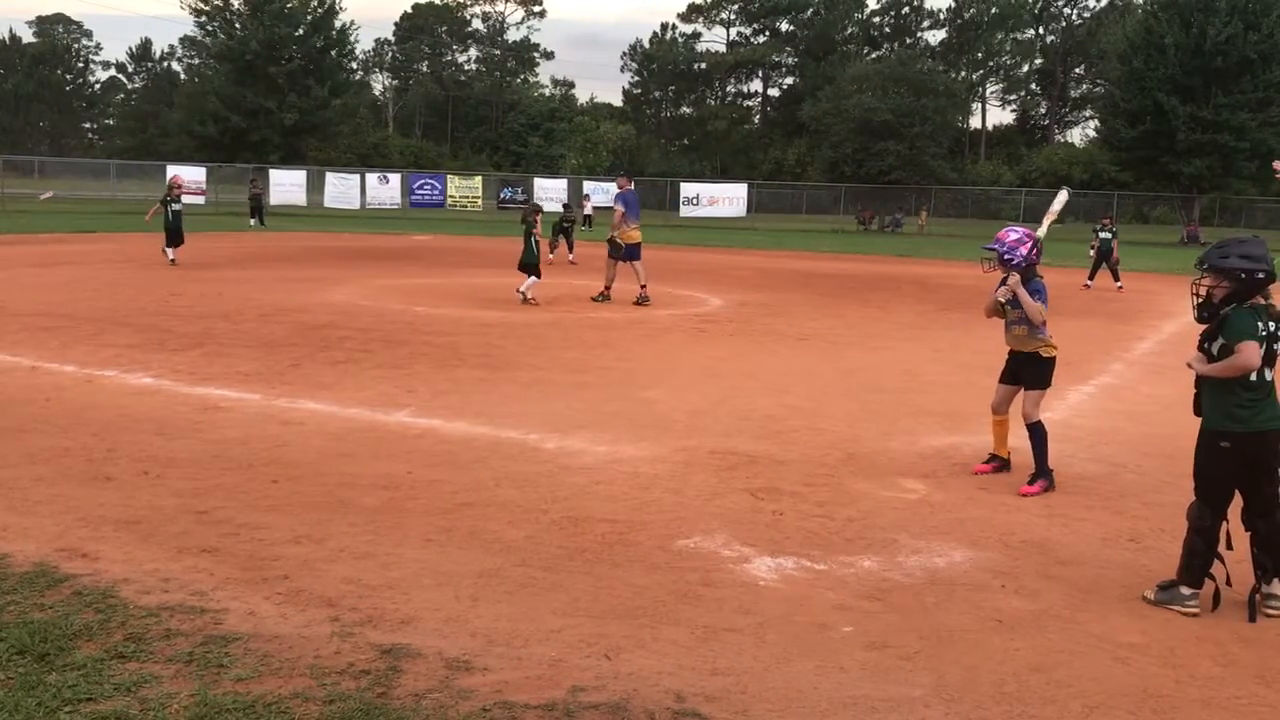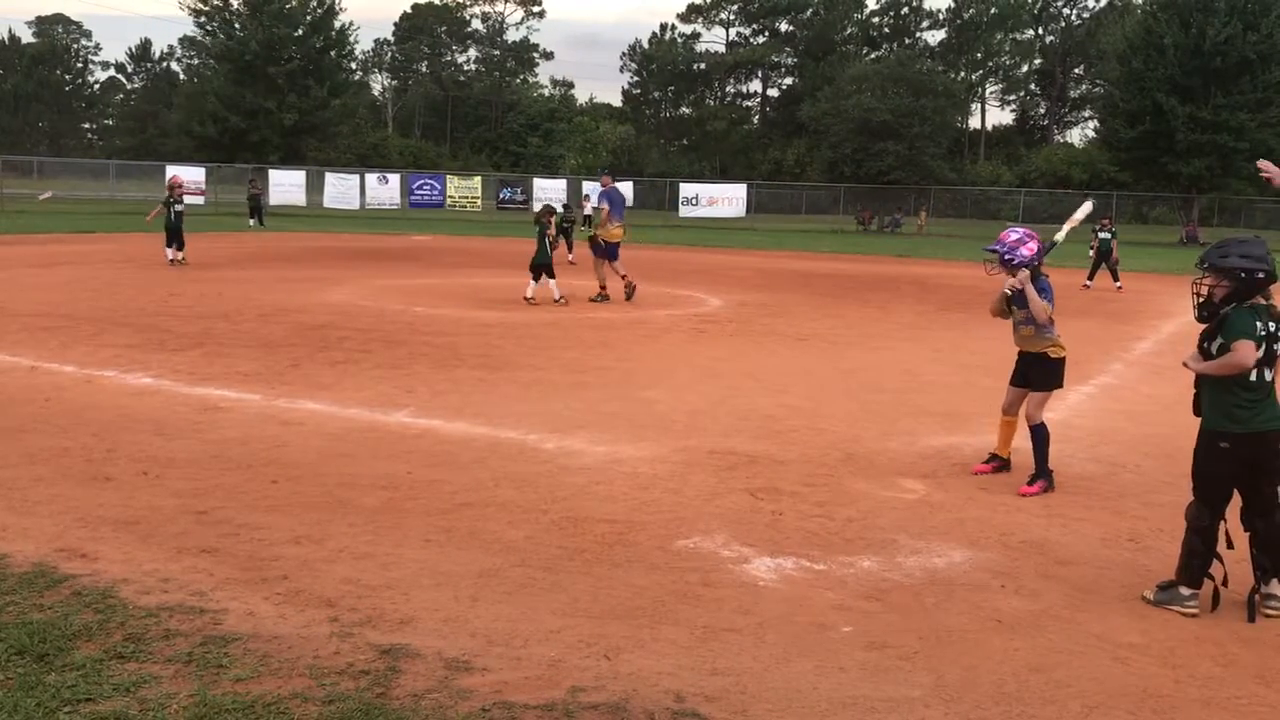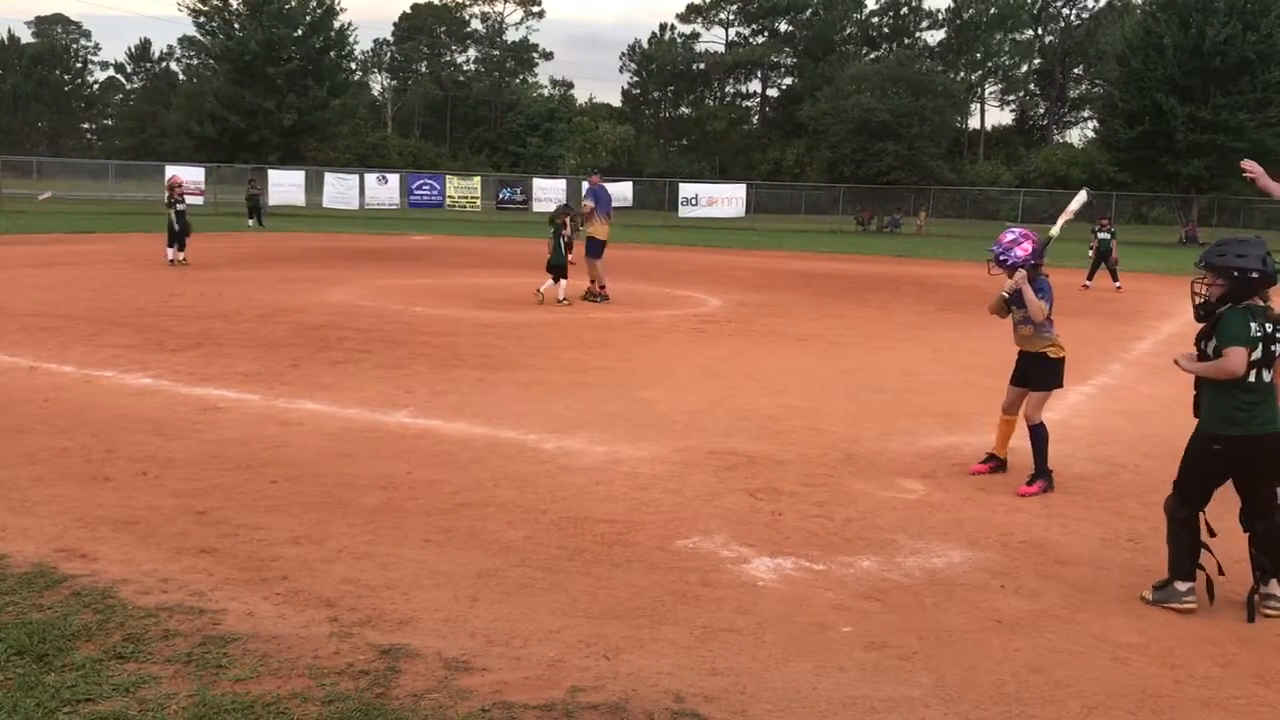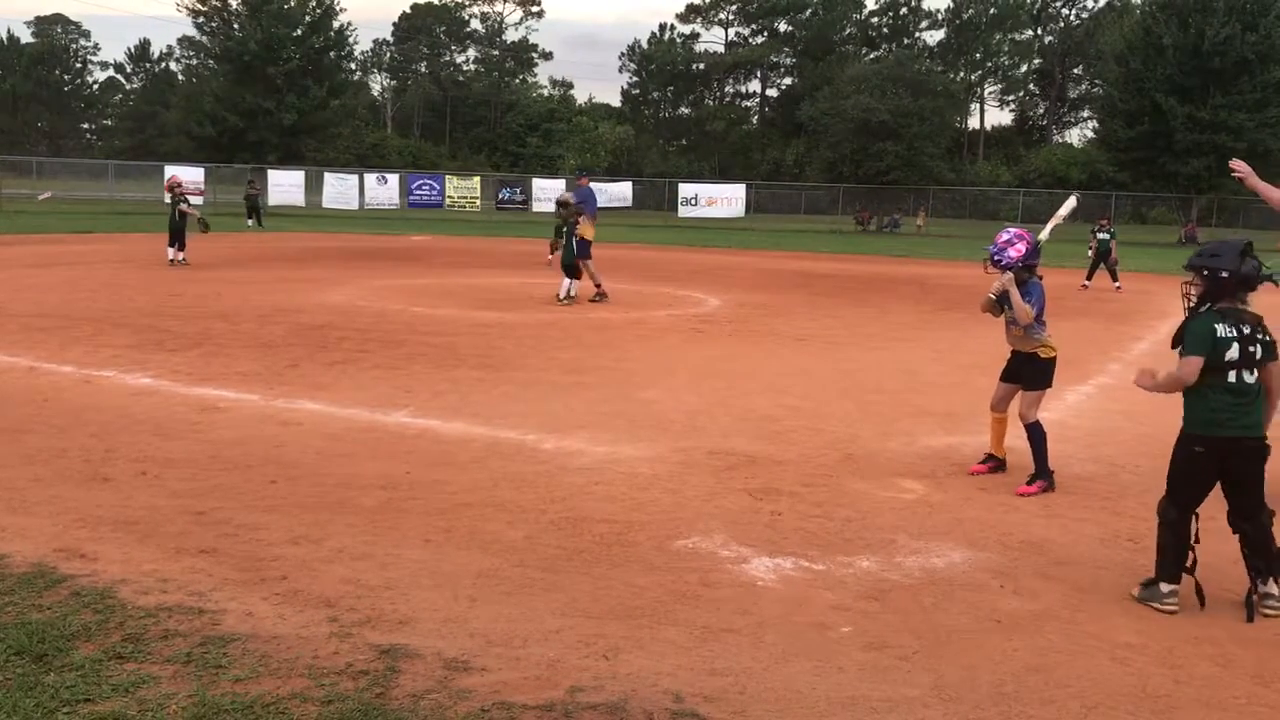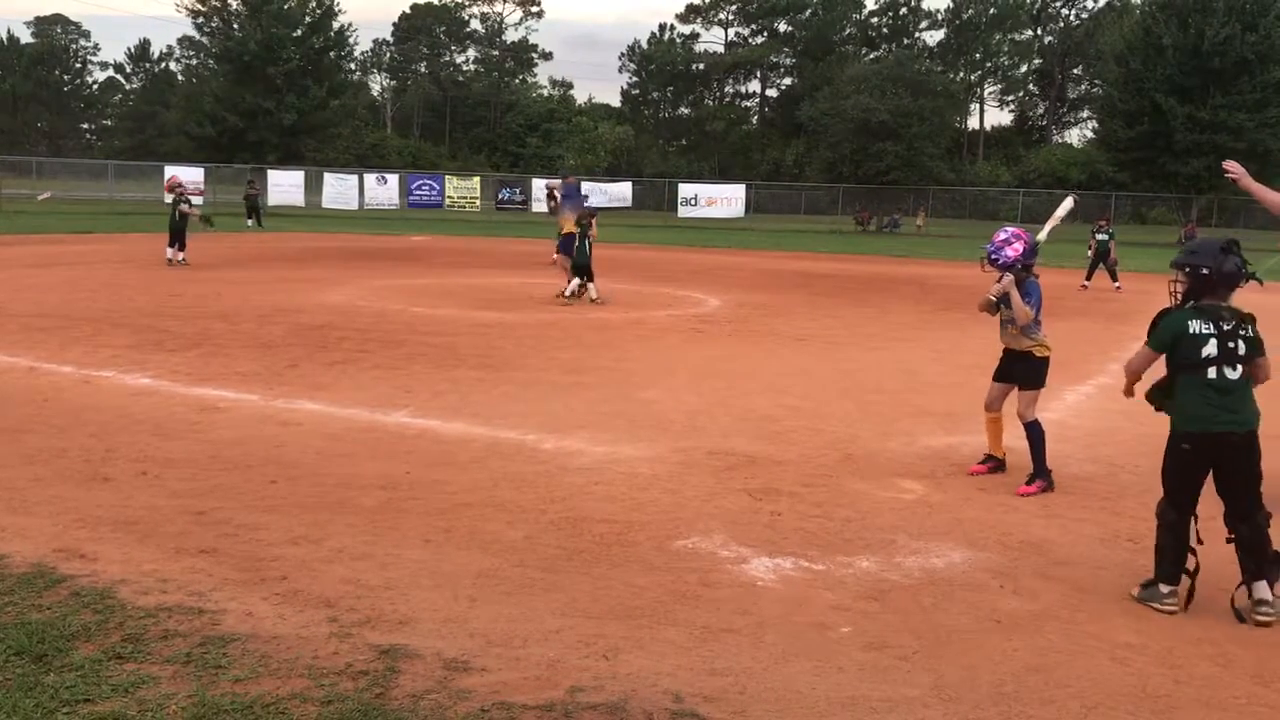
dt=0.2s
person 1, frame 1
left shoulder: (1237, 317)
left elbow: (1249, 360)
left wrist: (1205, 367)
left hip: (1227, 432)
left knee: (1208, 510)
left ankle: (1187, 588)
person 1, frame 2
left shoulder: (1237, 317)
left elbow: (1244, 359)
left wrist: (1199, 365)
left hip: (1226, 432)
left knee: (1205, 510)
left ankle: (1186, 589)
person 1, frame 3
left shoulder: (1232, 319)
left elbow: (1232, 367)
left wrist: (1191, 364)
left hip: (1221, 432)
left knee: (1183, 502)
left ankle: (1181, 584)
person 1, frame 4
left shoulder: (1202, 323)
left elbow: (1186, 377)
left wrist: (1152, 382)
left hip: (1205, 434)
left knee: (1177, 508)
left ankle: (1166, 587)
person 1, frame 5
left shoulder: (1178, 320)
right shoulder: (1245, 323)
left elbow: (1137, 365)
left wrist: (1129, 383)
left hip: (1193, 431)
right hip: (1242, 431)
left knee: (1175, 509)
right knee: (1247, 512)
left ankle: (1165, 587)
person 2, frame 1
left shoulder: (1035, 285)
right shoulder: (1007, 282)
left elbow: (1038, 318)
right elbow: (989, 313)
left wrist: (1019, 289)
right wrist: (997, 297)
left hip: (1039, 356)
right hip: (1016, 354)
left knee: (1029, 413)
right knee: (998, 406)
left ankle: (1043, 475)
right ankle: (1000, 457)
person 2, frame 2
left shoulder: (1040, 284)
right shoulder: (1014, 284)
left elbow: (1043, 316)
right elbow: (996, 313)
left wrist: (1028, 285)
right wrist: (1005, 291)
left hip: (1048, 357)
right hip: (1026, 355)
left knee: (1033, 414)
right knee: (1009, 408)
left ankle: (1043, 476)
right ankle: (1001, 457)
person 2, frame 3
left shoulder: (1041, 284)
right shoulder: (1016, 283)
left elbow: (1039, 316)
right elbow: (995, 311)
left wrist: (1025, 285)
right wrist: (1004, 292)
left hip: (1047, 357)
right hip: (1027, 355)
left knee: (1032, 414)
right knee: (1009, 407)
left ankle: (1043, 476)
right ankle: (998, 457)
person 2, frame 4
left shoulder: (1032, 286)
right shoulder: (1009, 282)
left elbow: (1024, 318)
right elbow: (987, 309)
left wrist: (1011, 288)
right wrist: (994, 292)
left hip: (1039, 356)
right hip: (1019, 354)
left knee: (1027, 413)
right knee: (998, 404)
left ankle: (1043, 475)
right ankle: (996, 457)
person 2, frame 5
left shoulder: (1029, 285)
right shoulder: (1006, 280)
left elbow: (1024, 320)
right elbow: (983, 308)
left wrist: (1012, 289)
right wrist: (992, 294)
left hip: (1033, 355)
right hip: (1011, 352)
left knee: (1025, 412)
right knee: (992, 404)
left ankle: (1042, 476)
right ankle: (996, 457)
